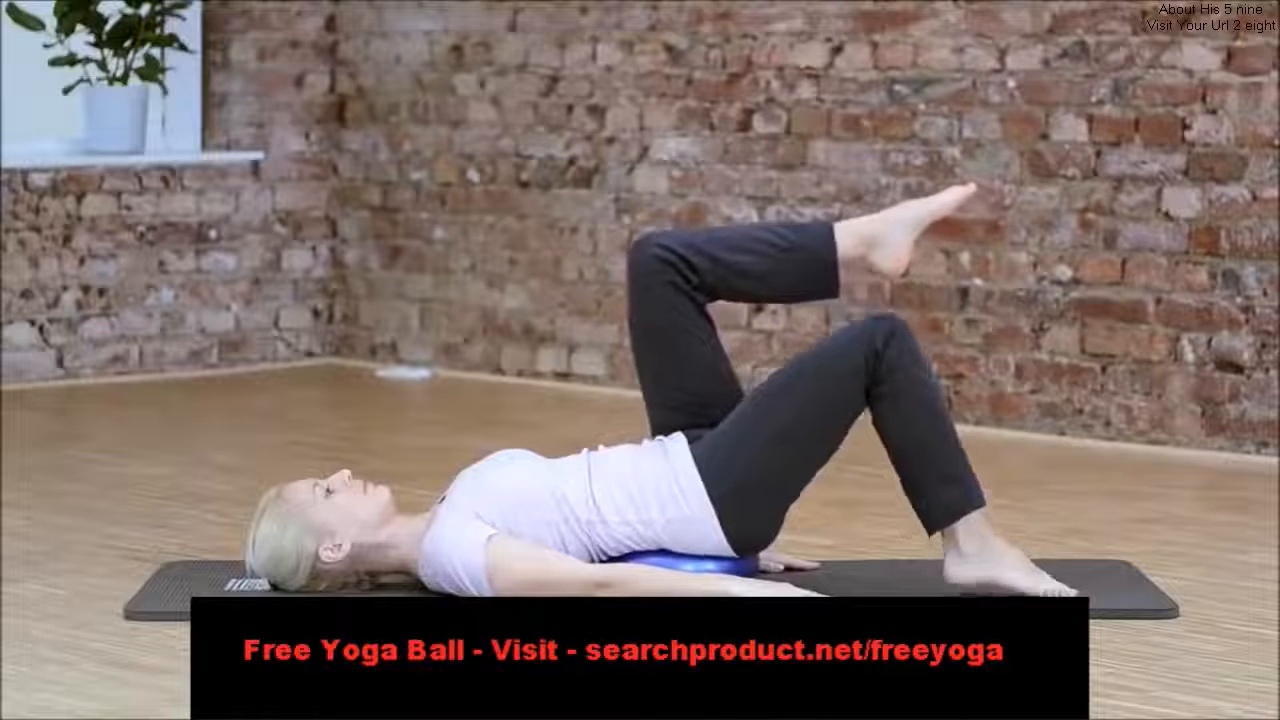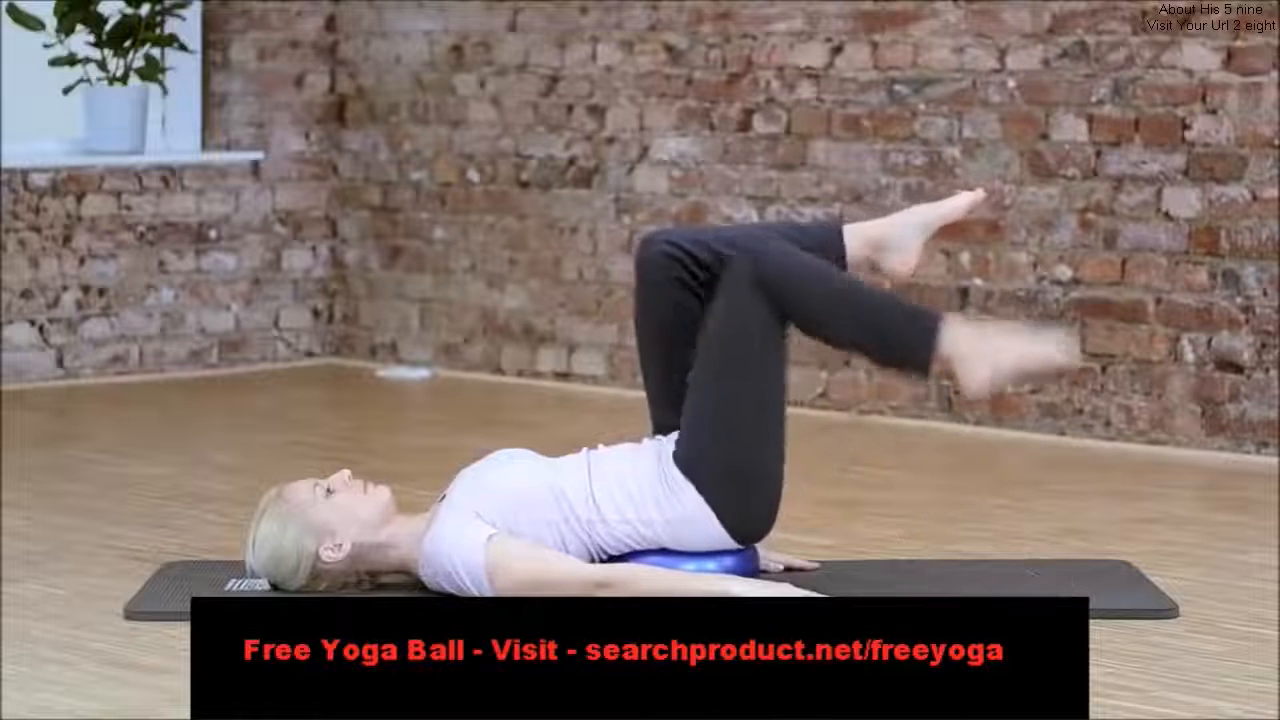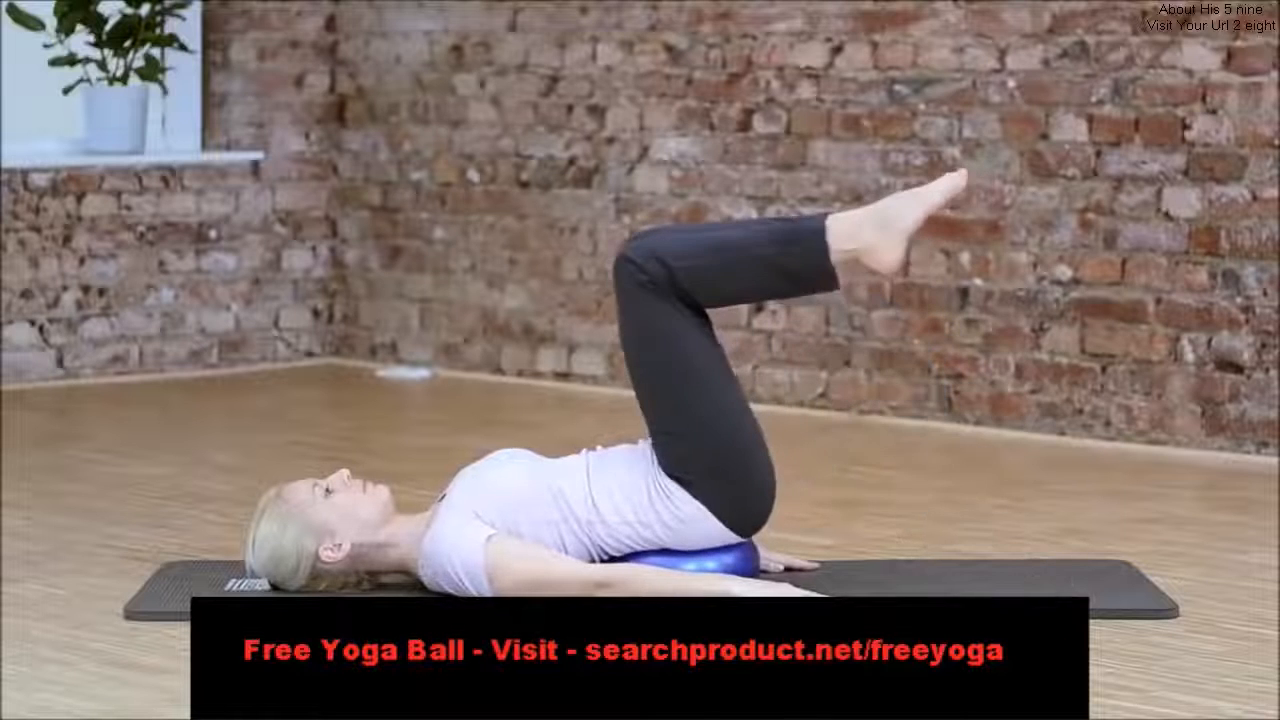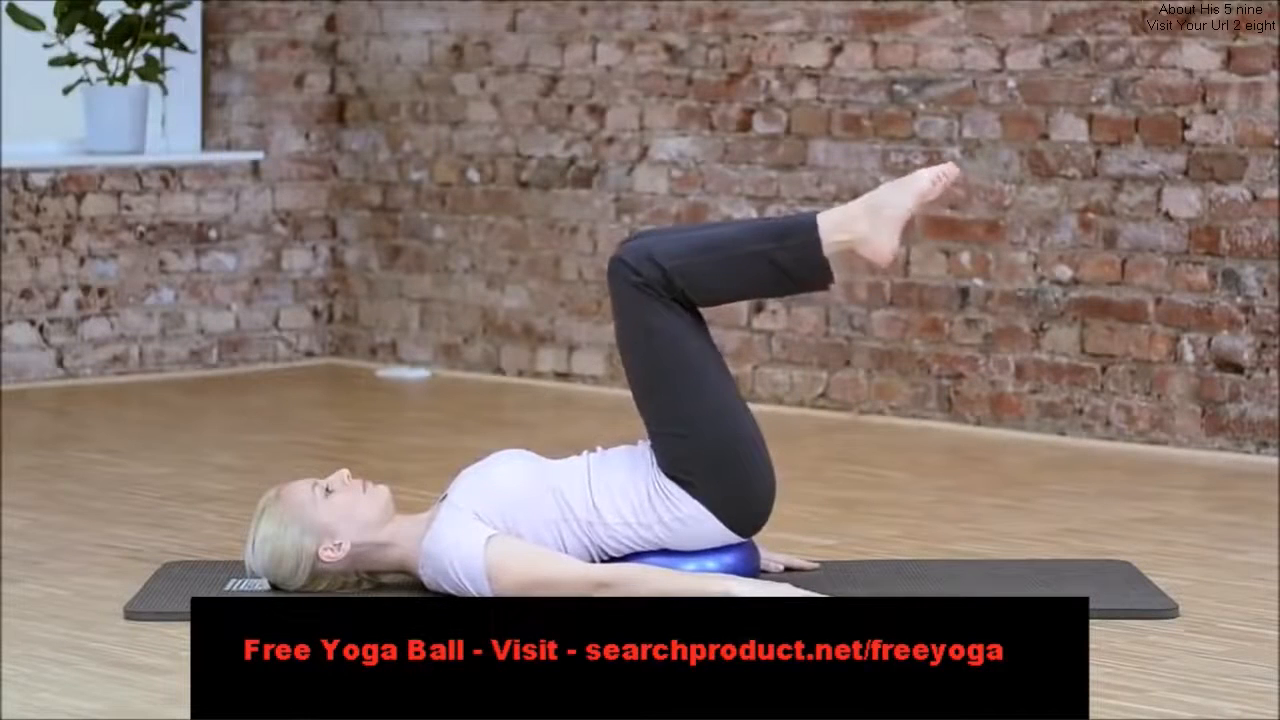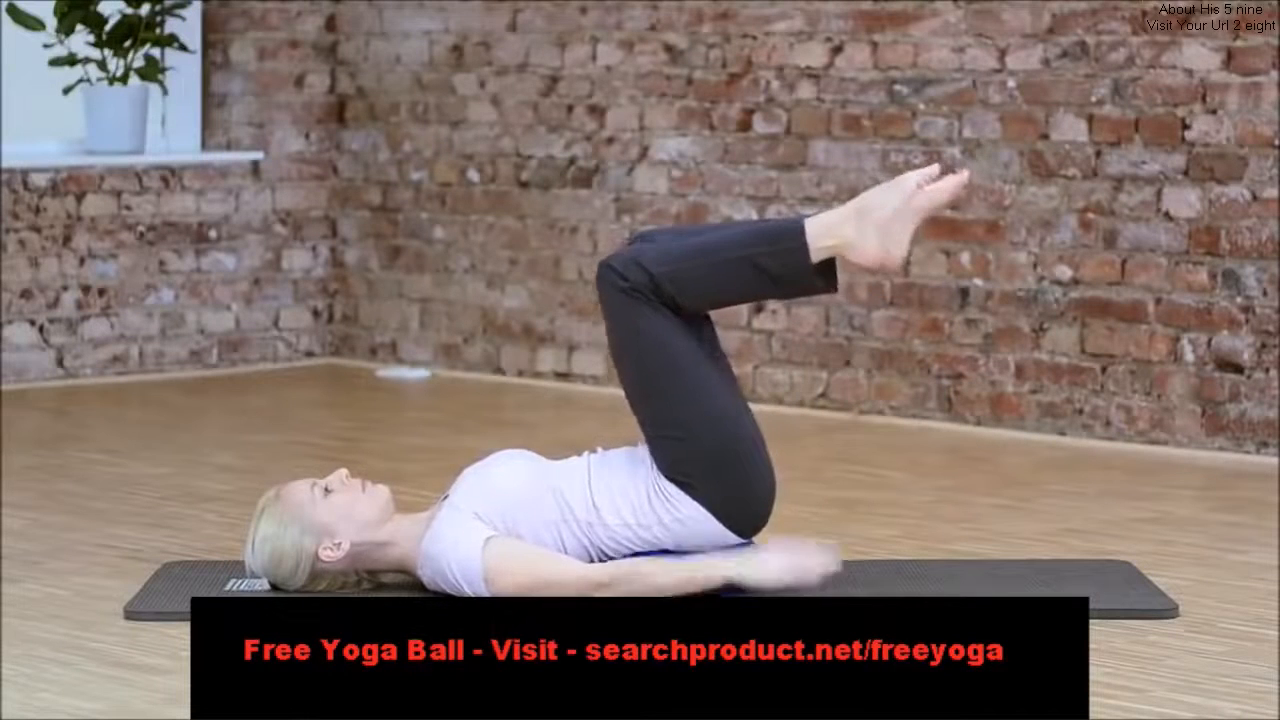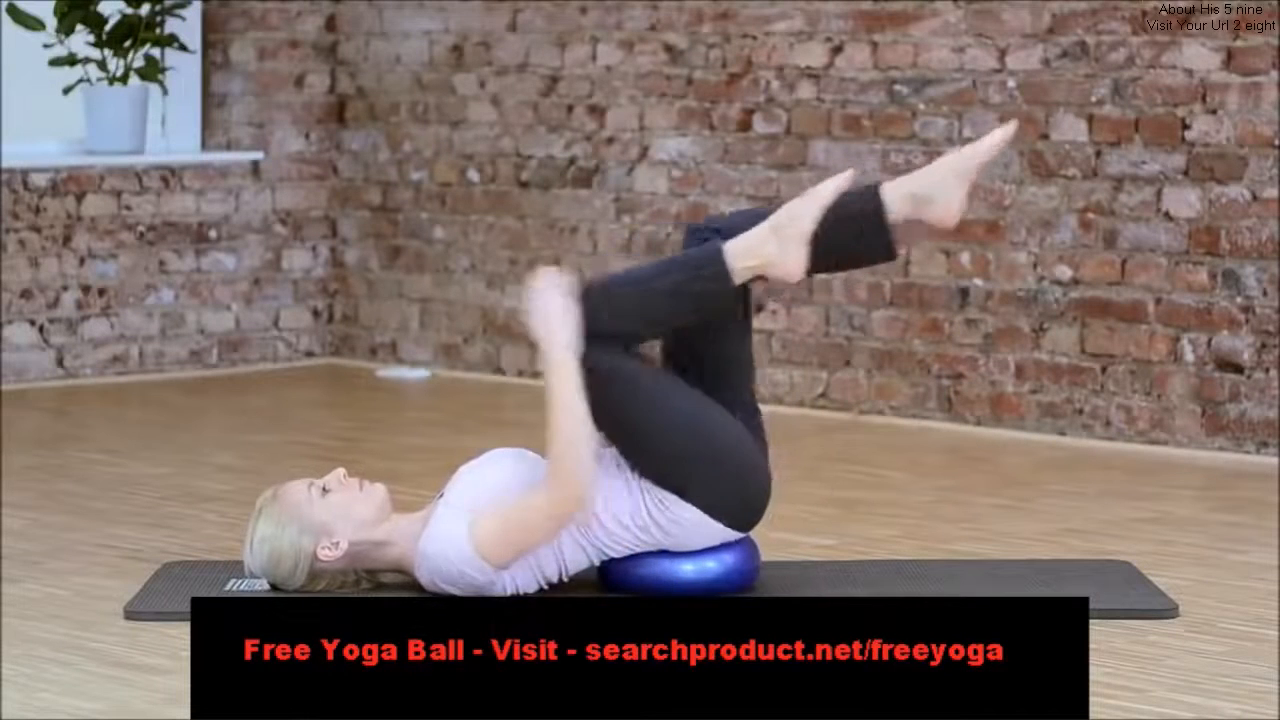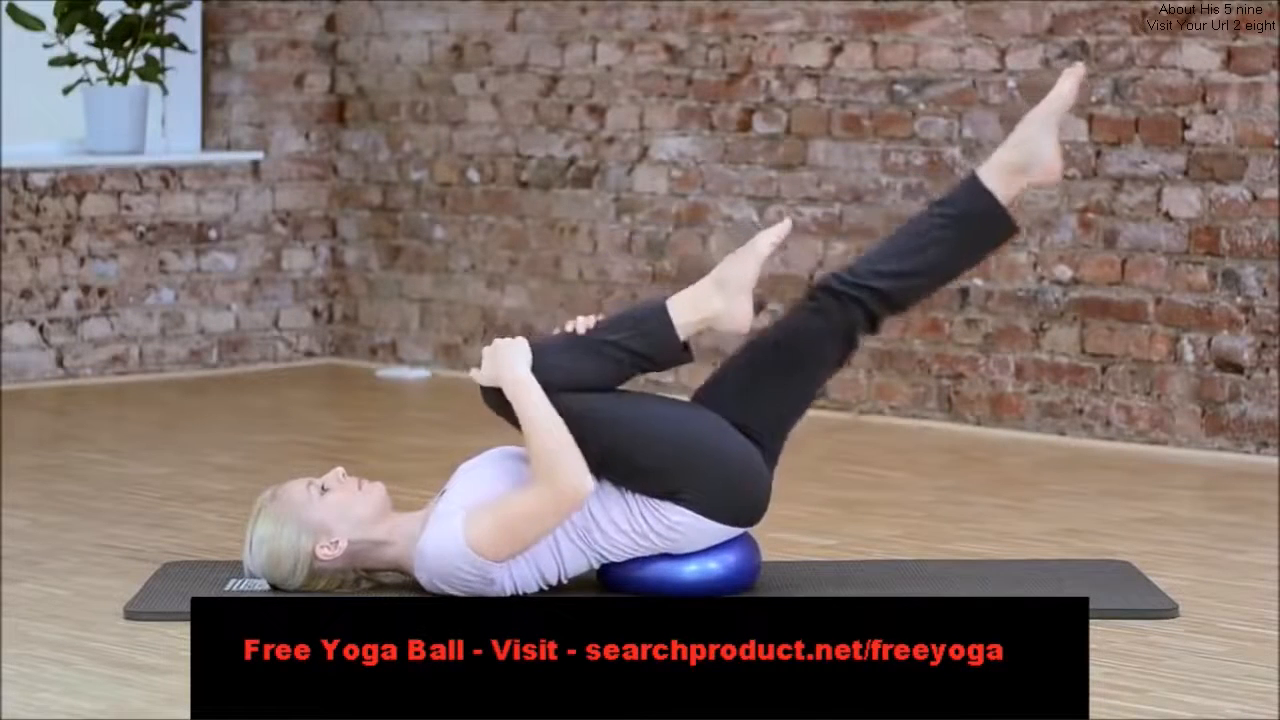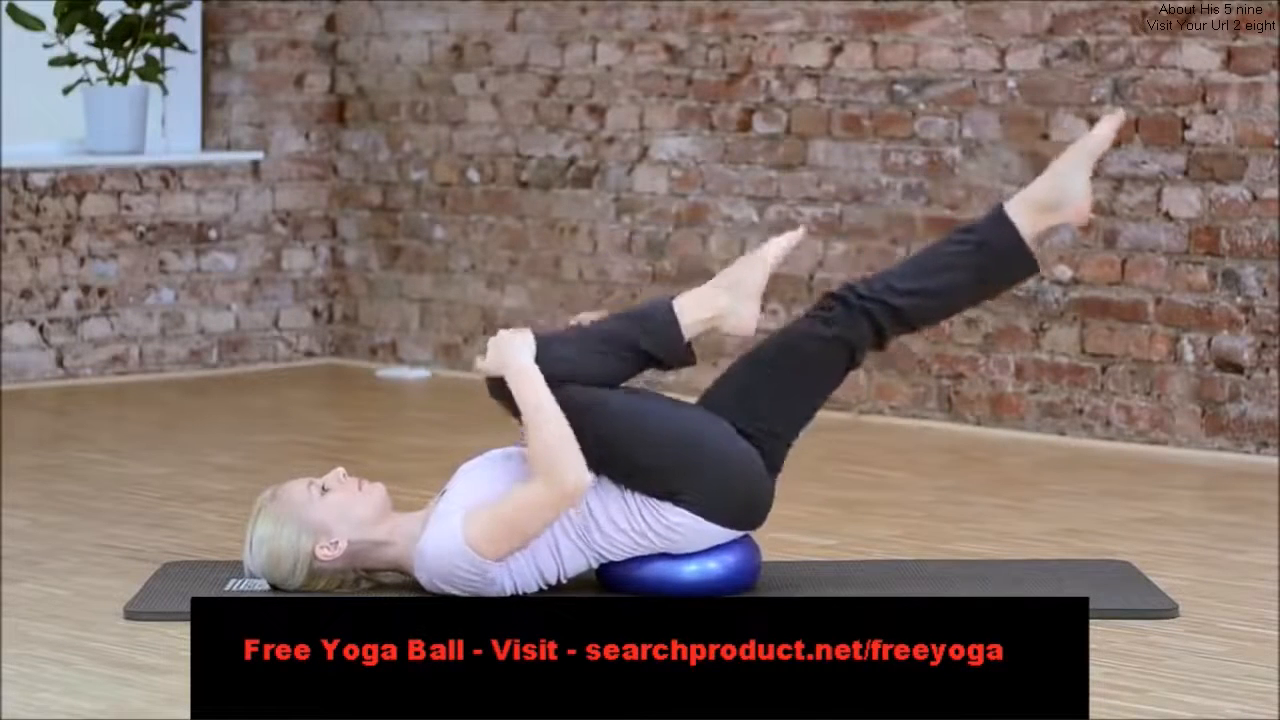
dt=0.5s
person 1, frame 1
left shoulder: (449, 516)
right shoulder: (449, 554)
right elbow: (600, 584)
right wrist: (747, 592)
left hip: (685, 460)
right hip: (715, 492)
left knee: (660, 258)
right knee: (879, 342)
left ankle: (861, 241)
right ankle: (970, 543)
person 1, frame 2
left shoulder: (453, 516)
right shoulder: (447, 552)
right elbow: (599, 583)
right wrist: (747, 592)
left hip: (686, 482)
right hip: (712, 494)
left knee: (670, 257)
right knee: (754, 271)
left ankle: (880, 239)
right ankle: (953, 346)
person 1, frame 3
left shoulder: (449, 516)
right shoulder: (447, 552)
right elbow: (596, 583)
right wrist: (746, 590)
left hip: (690, 491)
right hip: (711, 491)
left knee: (650, 261)
right knee: (645, 269)
left ankle: (854, 234)
right ankle: (853, 240)
person 1, frame 4
left shoulder: (450, 516)
right shoulder: (448, 553)
right elbow: (599, 583)
right wrist: (742, 590)
left hip: (700, 498)
right hip: (712, 495)
left knee: (646, 261)
right knee: (639, 272)
left ankle: (848, 230)
right ankle: (846, 228)
person 1, frame 5
left shoulder: (447, 520)
right shoulder: (448, 556)
right elbow: (597, 580)
right wrist: (739, 564)
left hip: (688, 492)
right hip: (709, 494)
left knee: (650, 258)
right knee: (630, 277)
left ankle: (841, 240)
right ankle: (838, 231)
person 1, frame 6
left shoulder: (443, 521)
right shoulder: (450, 554)
right elbow: (574, 493)
right wrist: (560, 340)
left hip: (693, 480)
right hip: (714, 489)
left knee: (717, 241)
right knee: (564, 314)
left ankle: (914, 201)
right ankle: (757, 256)
person 1, frame 7
left shoulder: (443, 521)
right shoulder: (447, 554)
right elbow: (571, 490)
left wrist: (567, 366)
right wrist: (520, 379)
left hip: (706, 472)
right hip: (713, 489)
right knee: (515, 379)
left ankle: (1007, 172)
right ankle: (699, 308)
person 1, frame 8
left shoulder: (446, 521)
right shoulder: (447, 557)
right elbow: (566, 487)
left wrist: (571, 360)
right wrist: (527, 368)
left hip: (703, 481)
right hip: (711, 494)
right knee: (514, 370)
left ankle: (1032, 213)
right ankle: (708, 309)
